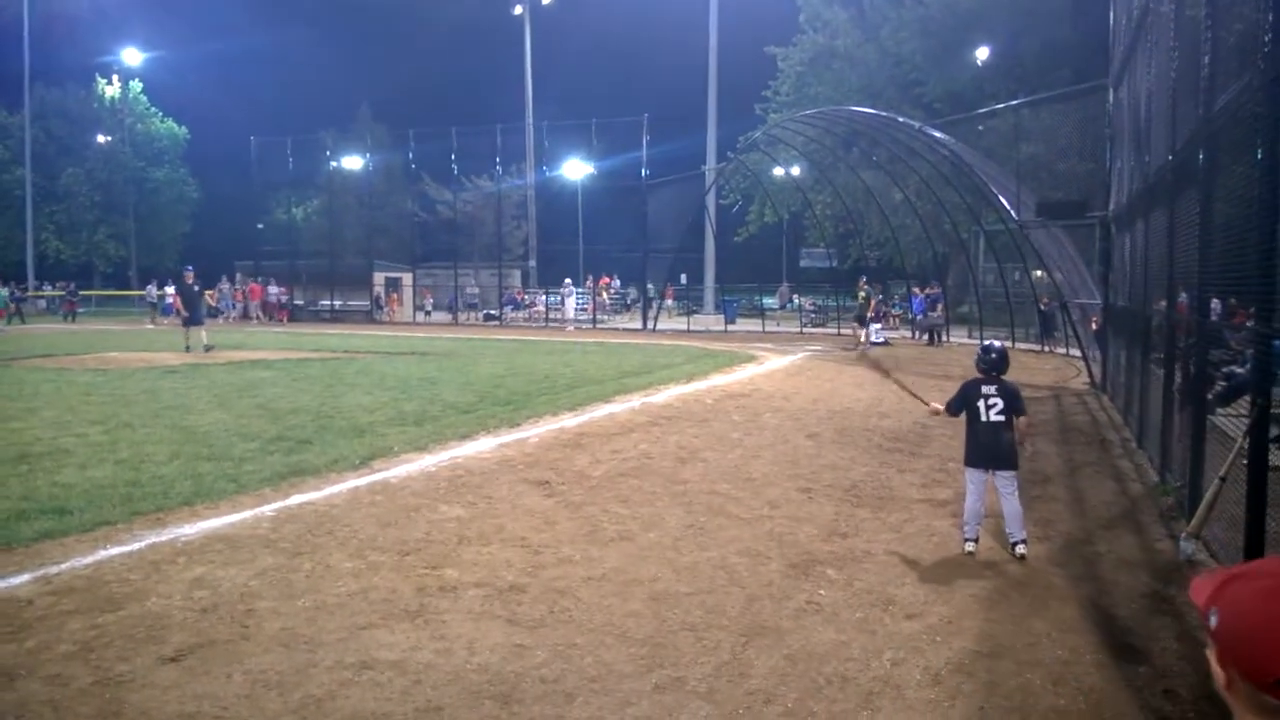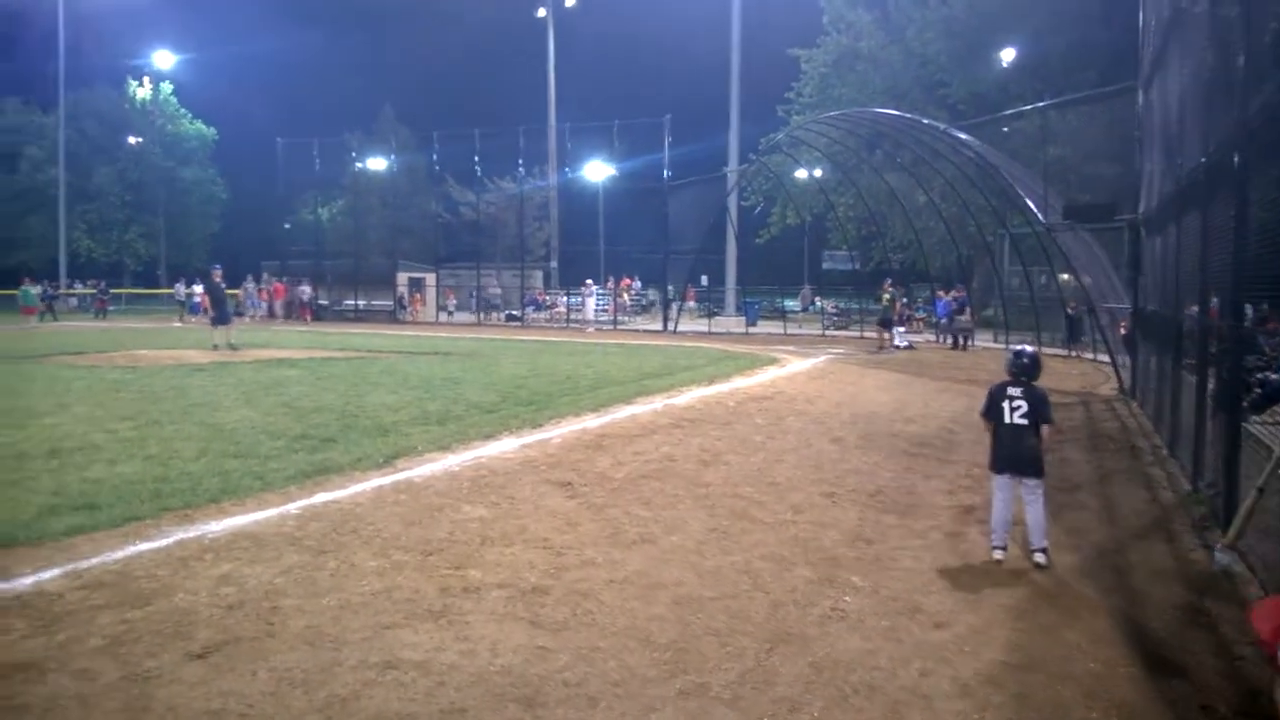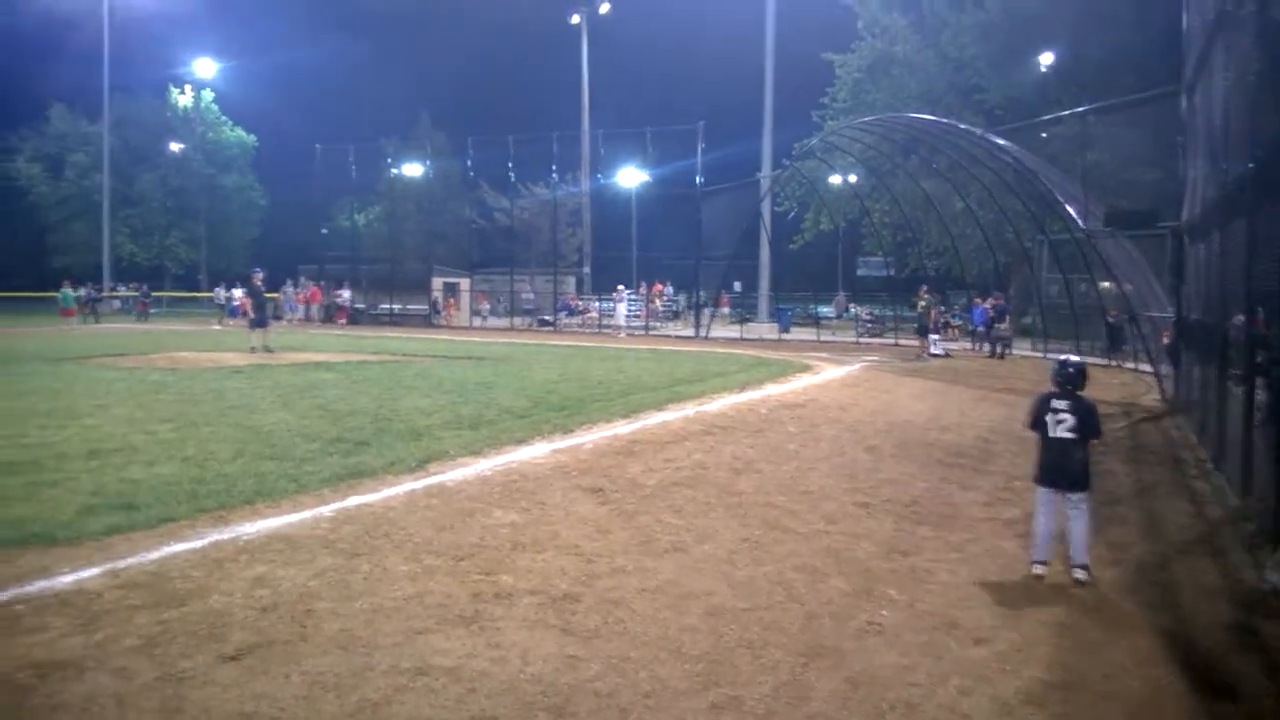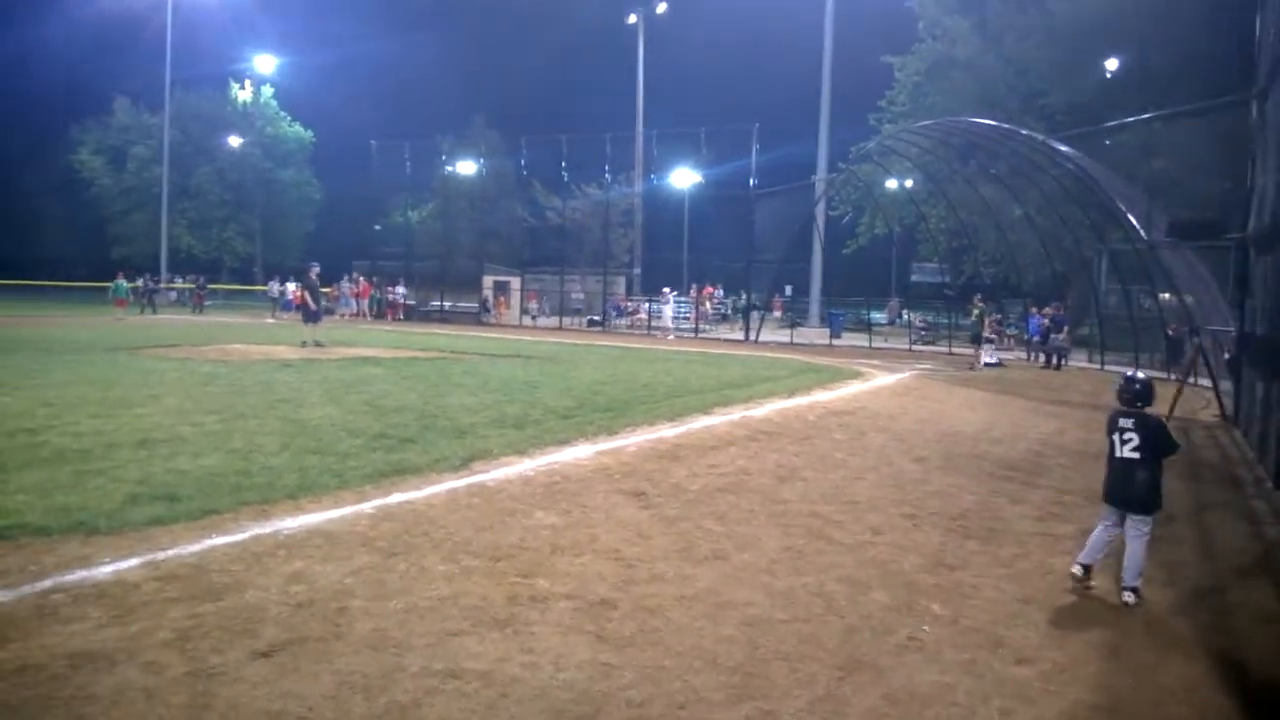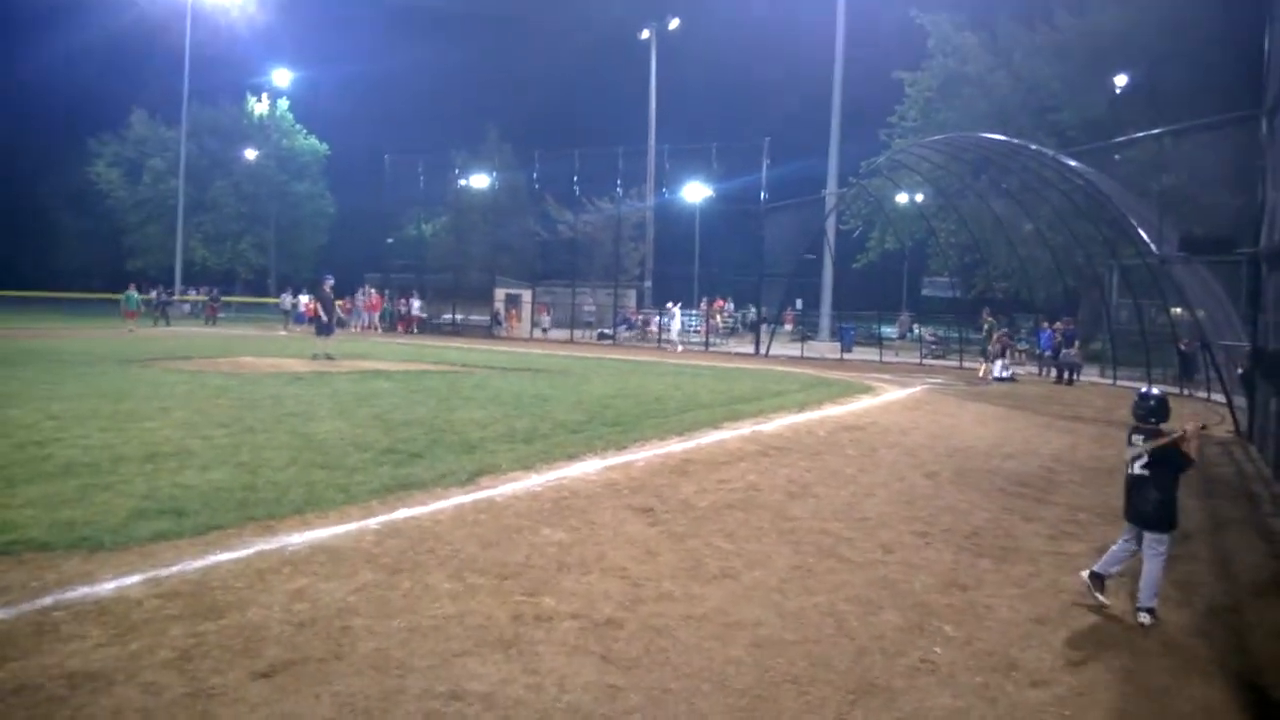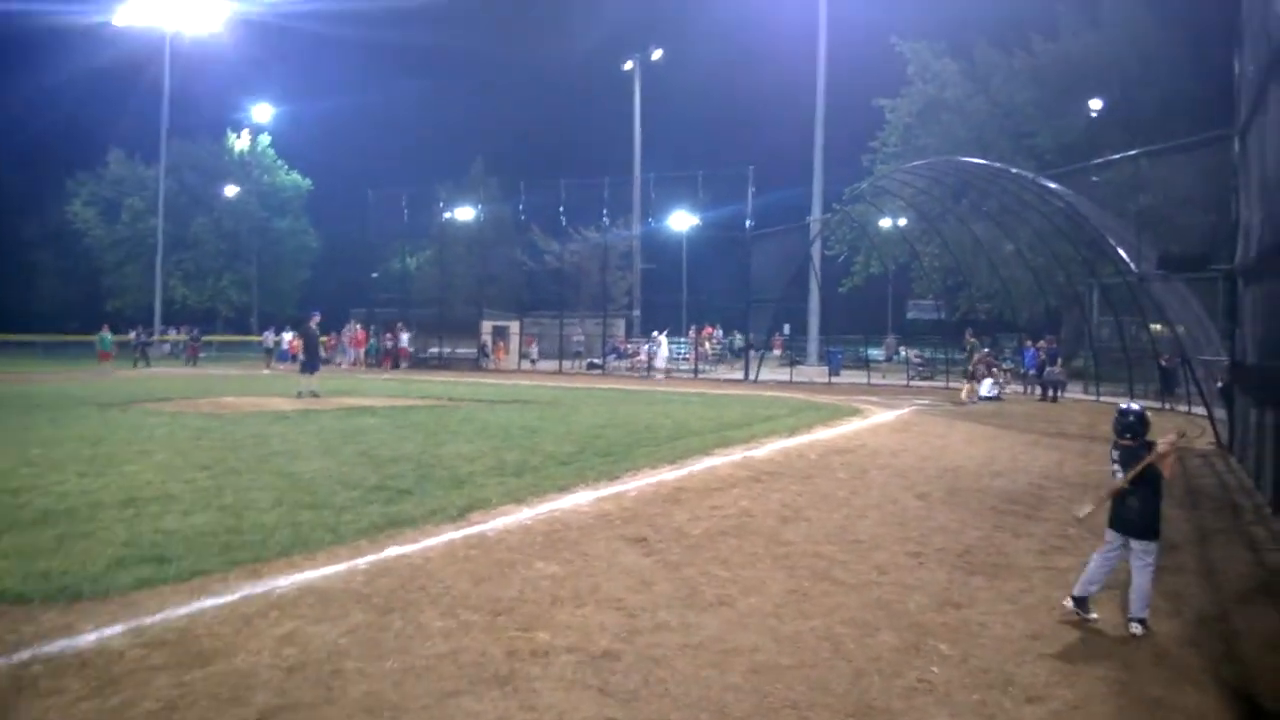
dt=0.3s
person 1, frame 1
left shoulder: (970, 387)
right shoulder: (1011, 389)
left elbow: (951, 411)
right elbow: (1022, 419)
left wrist: (937, 408)
right wrist: (1020, 440)
left hip: (977, 453)
right hip: (1004, 453)
left knee: (974, 496)
right knee: (1010, 496)
left ankle: (970, 539)
right ankle: (1018, 542)
person 1, frame 2
left shoulder: (997, 390)
right shoulder: (1039, 395)
left elbow: (988, 420)
right elbow: (1045, 428)
right wrist: (1039, 447)
left hip: (1002, 455)
right hip: (1029, 457)
left knee: (1001, 501)
right knee: (1034, 503)
left ankle: (998, 547)
right ankle: (1039, 550)
person 1, frame 3
left shoulder: (1043, 401)
right shoulder: (1086, 406)
left elbow: (1035, 427)
right elbow: (1094, 439)
left hip: (1048, 468)
right hip: (1076, 470)
left knee: (1044, 515)
right knee: (1077, 517)
left ankle: (1039, 561)
right ankle: (1079, 566)
person 1, frame 4
left shoulder: (1114, 418)
right shoulder: (1153, 424)
right elbow: (1170, 450)
right wrist: (1165, 431)
left hip: (1115, 487)
right hip: (1142, 491)
left knee: (1108, 526)
right knee: (1137, 538)
left ankle: (1083, 565)
right ankle: (1129, 588)
person 1, frame 5
left shoulder: (1134, 433)
right shoulder: (1162, 441)
right elbow: (1187, 463)
left wrist: (1183, 435)
right wrist: (1193, 438)
left hip: (1135, 504)
right hip: (1158, 508)
left knee: (1128, 543)
right knee: (1154, 557)
left ankle: (1096, 574)
right ankle: (1145, 609)
person 1, frame 6
left shoulder: (1119, 446)
right shoulder: (1135, 455)
left elbow: (1154, 447)
right elbow: (1161, 478)
left wrist: (1164, 445)
right wrist: (1169, 454)
left hip: (1119, 517)
right hip: (1143, 521)
left knee: (1105, 557)
right knee: (1143, 569)
left ankle: (1078, 598)
right ankle: (1137, 620)
